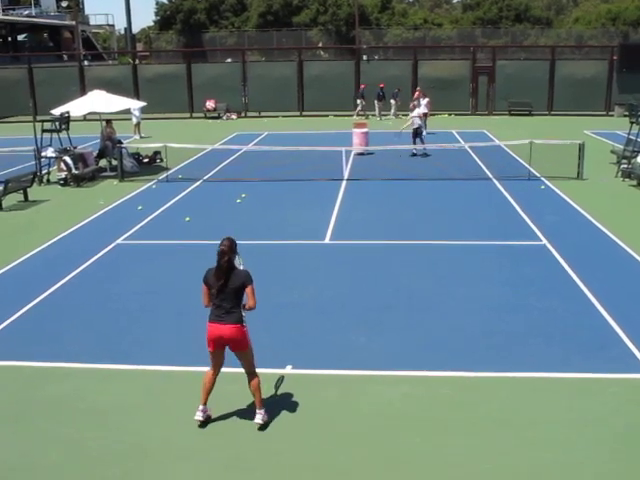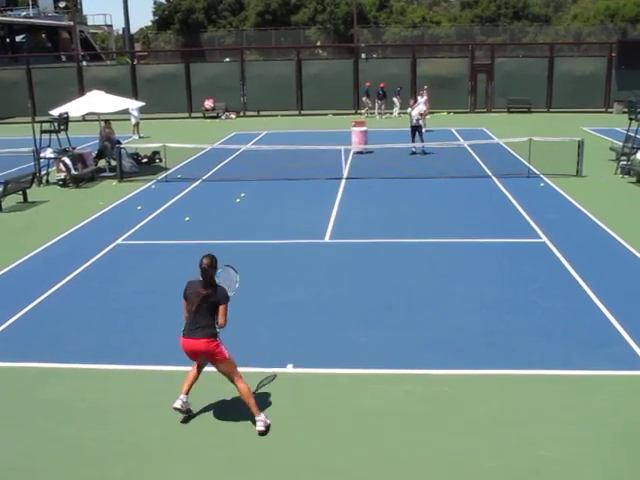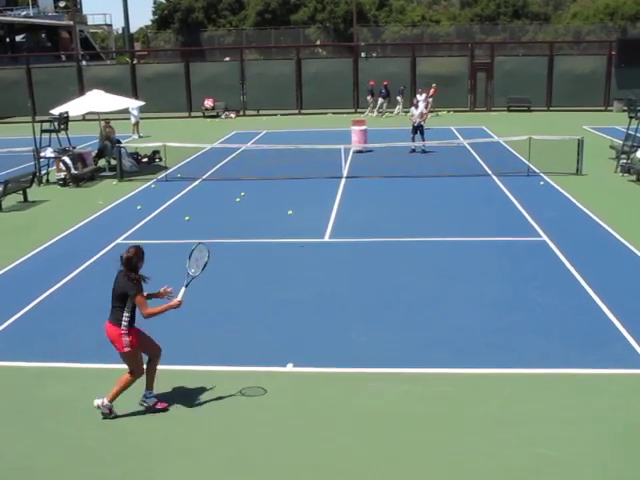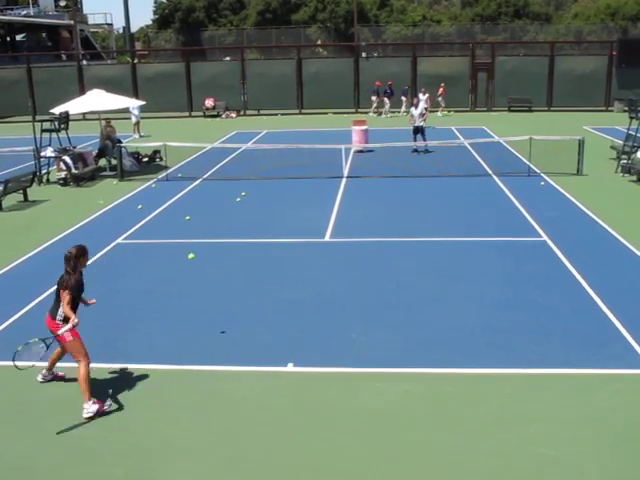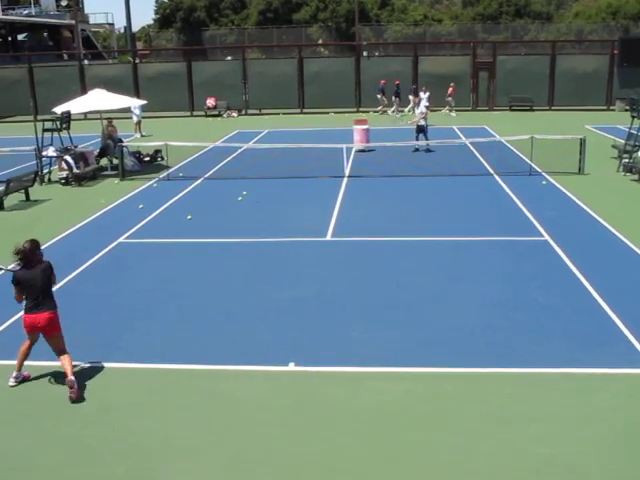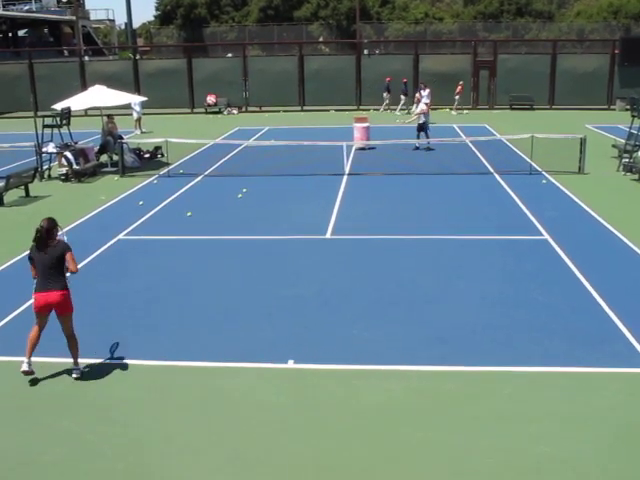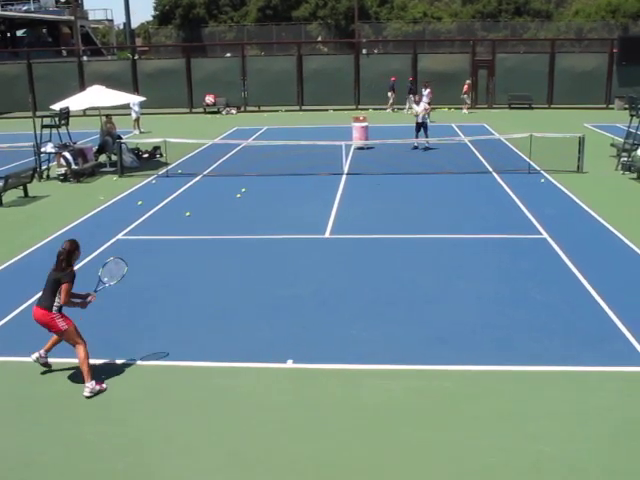
dt=0.4s
person 1, frame 1
left shoulder: (209, 274)
right shoulder: (243, 275)
left elbow: (206, 303)
right elbow: (251, 305)
left hip: (214, 327)
right hip: (235, 328)
left knee: (214, 369)
right knee: (250, 370)
left ankle: (202, 410)
right ankle: (260, 413)
person 1, frame 2
left shoulder: (190, 286)
right shoulder: (220, 292)
left elbow: (187, 315)
right elbow: (221, 323)
left hip: (186, 341)
right hip: (207, 342)
left knee: (199, 364)
right knee: (237, 379)
left ankle: (182, 400)
right ankle: (260, 419)
person 1, frame 3
left shoulder: (123, 274)
right shoulder: (132, 282)
right elbow: (145, 312)
left wrist: (157, 294)
right wrist: (170, 305)
left hip: (117, 327)
right hip: (120, 331)
left knee: (155, 352)
right knee: (137, 371)
left ankle: (149, 397)
right ankle: (105, 402)
person 1, frame 4
left shoulder: (76, 274)
right shoulder: (69, 279)
right elbow: (65, 306)
left wrist: (85, 301)
right wrist: (72, 318)
left hip: (61, 322)
right hip: (60, 324)
left knee: (66, 346)
right knee: (83, 360)
left ankle: (47, 373)
right ankle: (89, 405)
person 1, frame 5
left shoulder: (18, 275)
right shoulder: (46, 265)
left elbow: (18, 299)
left hip: (29, 316)
right hip: (49, 315)
left knee: (30, 341)
right knee: (61, 351)
left ankle: (16, 375)
right ankle: (69, 378)
person 1, frame 6
left shoulder: (33, 251)
right shoulder: (63, 246)
left elbow: (35, 275)
right elbow: (74, 269)
left hip: (40, 295)
right hip: (60, 294)
left knee: (38, 327)
right knee: (68, 331)
left ankle: (27, 362)
right ankle: (76, 367)
person 1, frame 7
left shoulder: (59, 267)
right shoulder: (68, 273)
right elbow: (64, 301)
left wrist: (84, 296)
right wrist: (81, 303)
left hip: (39, 310)
right hip: (49, 314)
left knee: (66, 333)
right knee: (80, 344)
left ankle: (41, 355)
right ankle: (90, 385)
